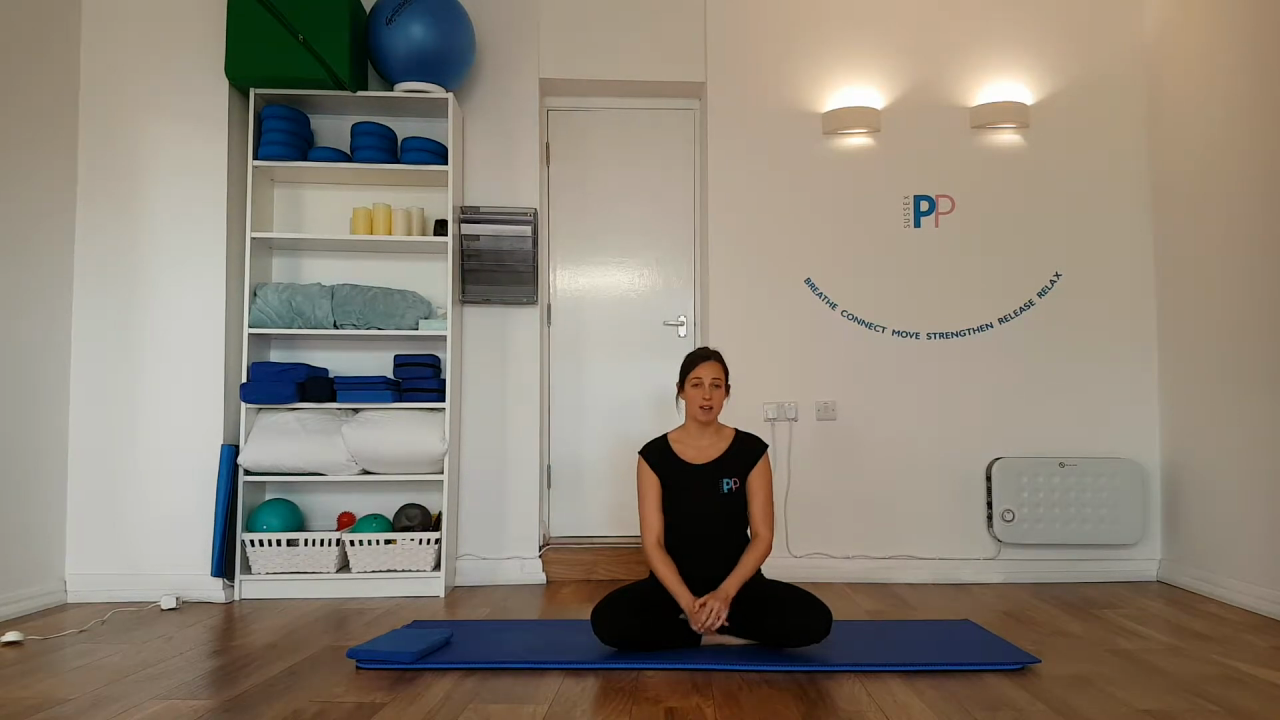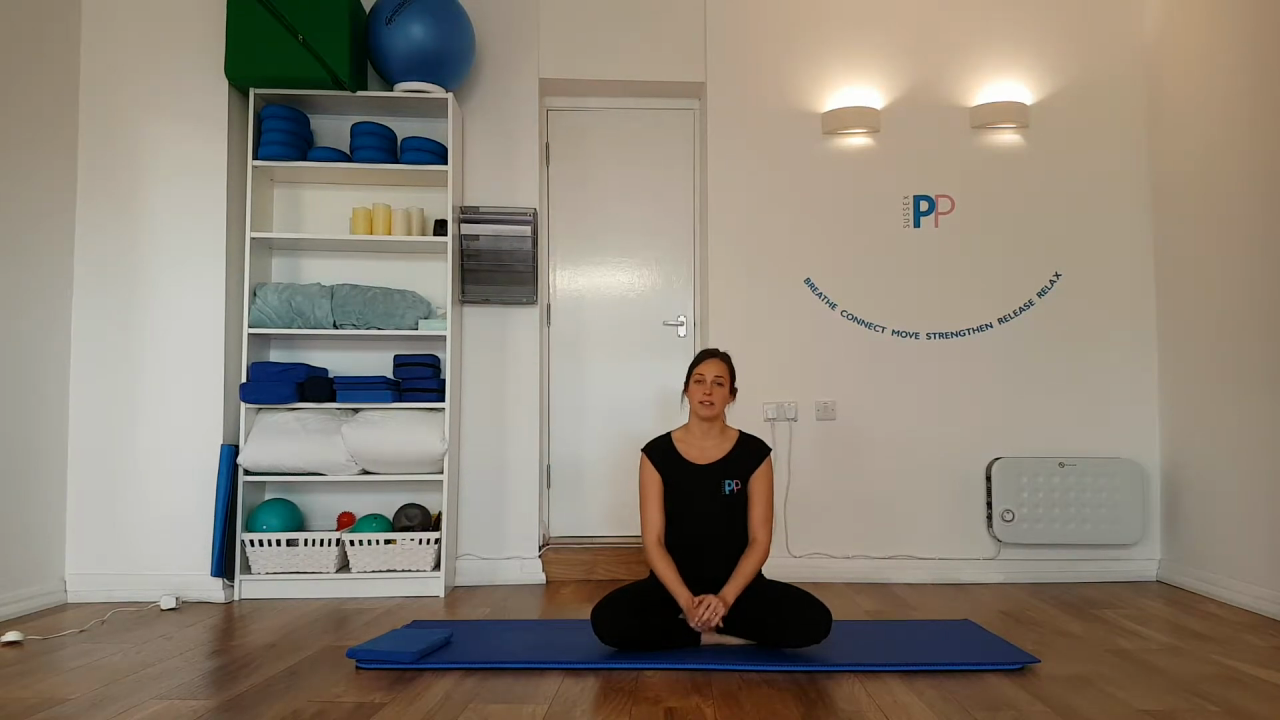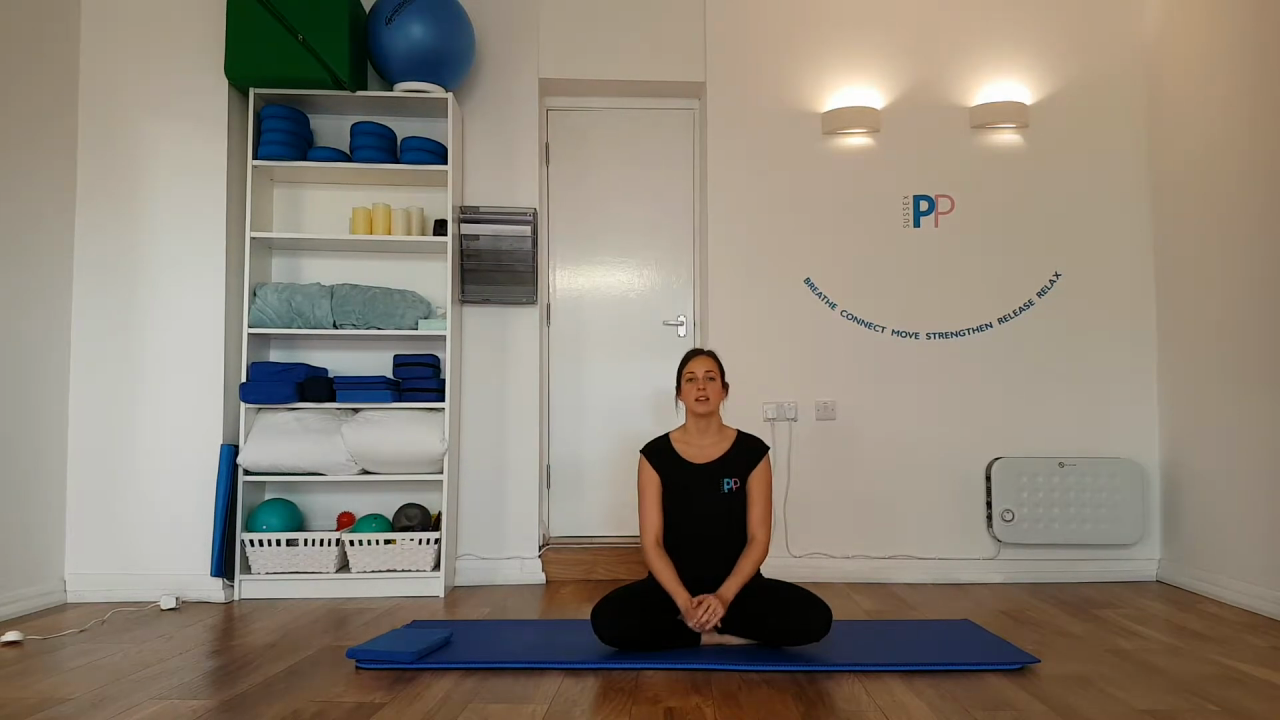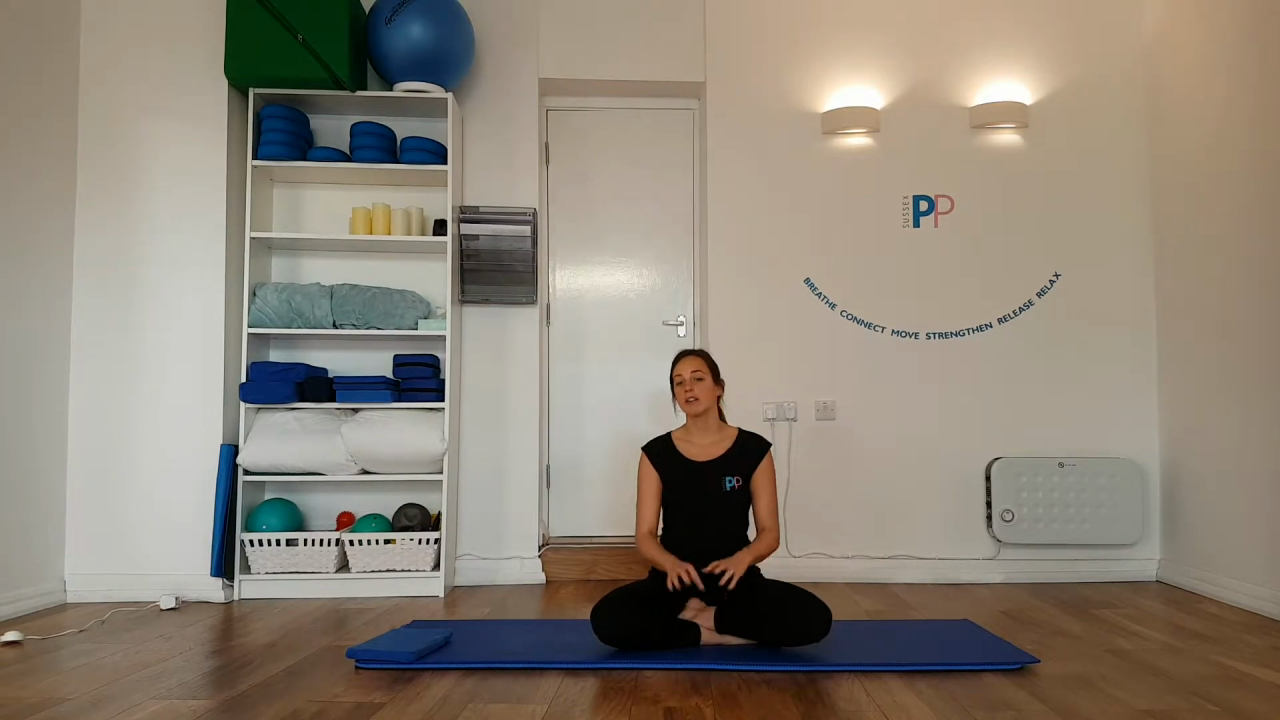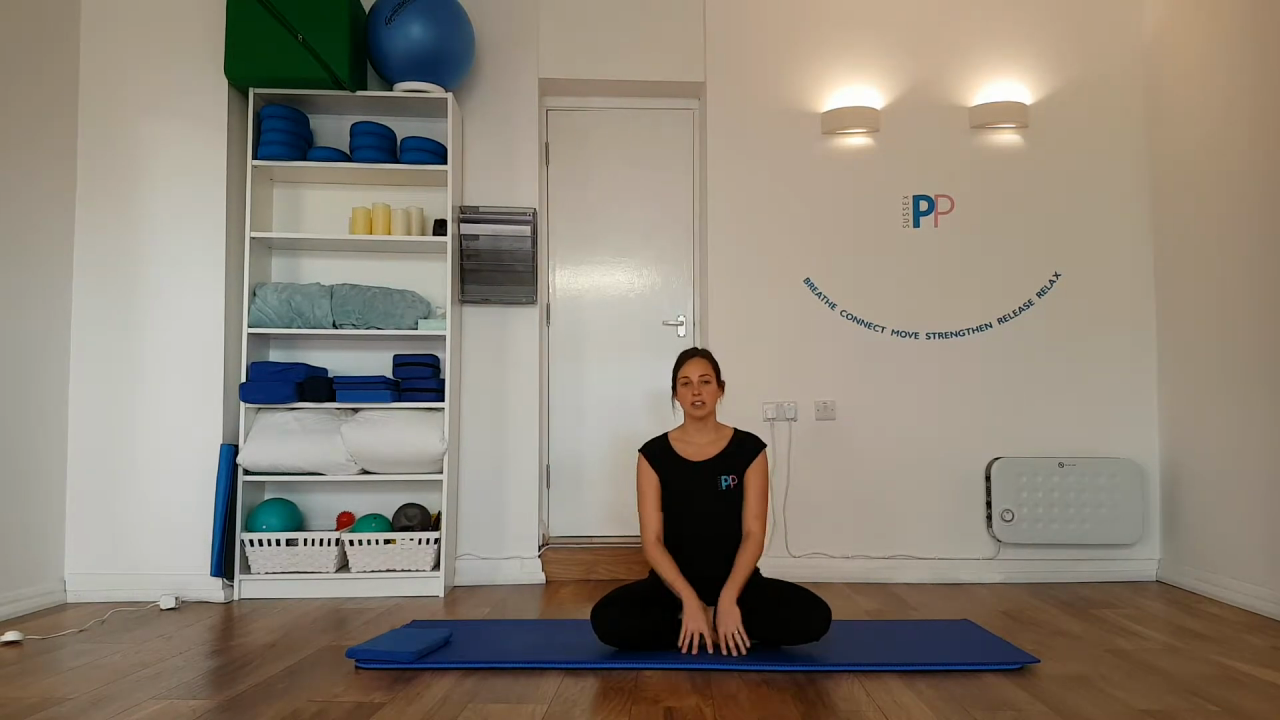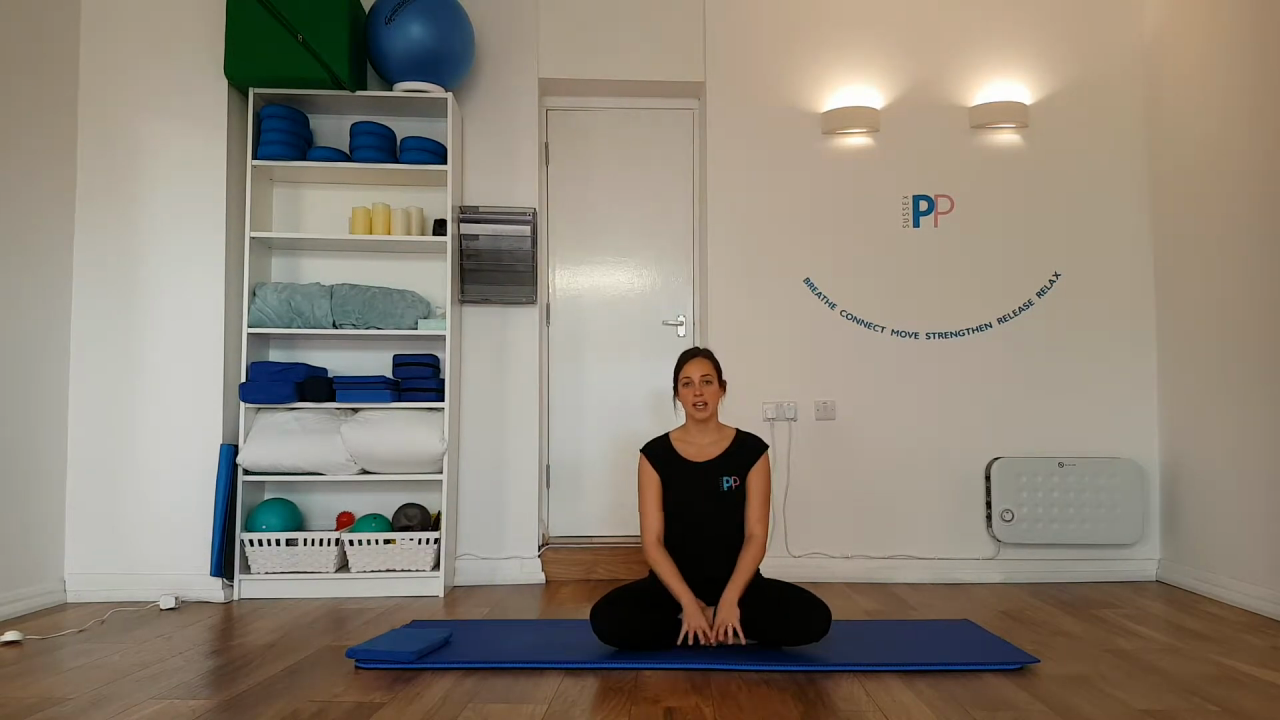
dt=0.5s
person 1, frame 1
left shoulder: (751, 450)
right shoulder: (654, 455)
left elbow: (762, 536)
right elbow: (653, 542)
left wrist: (725, 593)
right wrist: (688, 603)
left hip: (736, 584)
right hip: (674, 585)
left knee: (815, 619)
right knee: (607, 620)
right ankle: (730, 634)
person 1, frame 2
left shoulder: (754, 453)
right shoulder: (657, 453)
left elbow: (760, 540)
right elbow: (653, 540)
left wrist: (725, 598)
right wrist: (686, 601)
left hip: (737, 584)
right hip: (674, 584)
left knee: (814, 620)
right knee: (607, 620)
left ankle: (700, 623)
right ankle: (729, 634)
person 1, frame 3
left shoulder: (752, 452)
right shoulder: (655, 455)
left elbow: (758, 538)
right elbow: (651, 542)
left wrist: (724, 596)
right wrist: (685, 602)
left hip: (736, 583)
right hip: (673, 583)
left knee: (816, 617)
right knee: (606, 619)
left ankle: (707, 625)
right ankle: (730, 634)
person 1, frame 4
left shoulder: (753, 449)
right shoulder: (656, 453)
left elbow: (769, 532)
right elbow: (644, 536)
left wrist: (743, 558)
right wrist: (671, 562)
left hip: (737, 582)
right hip: (675, 582)
left knee: (815, 618)
right knee: (606, 619)
left ankle: (696, 615)
right ankle: (728, 634)
person 1, frame 5
left shoulder: (749, 449)
right shoulder: (654, 454)
left elbow: (753, 534)
right elbow: (652, 540)
left wrist: (728, 598)
right wrist: (688, 600)
left hip: (735, 581)
right hip: (674, 582)
left knee: (815, 616)
right knee: (606, 619)
right ankle: (730, 632)
person 1, frame 6
left shoulder: (751, 450)
right shoulder: (655, 454)
left elbow: (756, 536)
right elbow: (652, 541)
left wrist: (730, 600)
right wrist: (688, 602)
left hip: (735, 581)
right hip: (674, 583)
left knee: (815, 618)
right knee: (605, 619)
right ankle: (733, 631)
